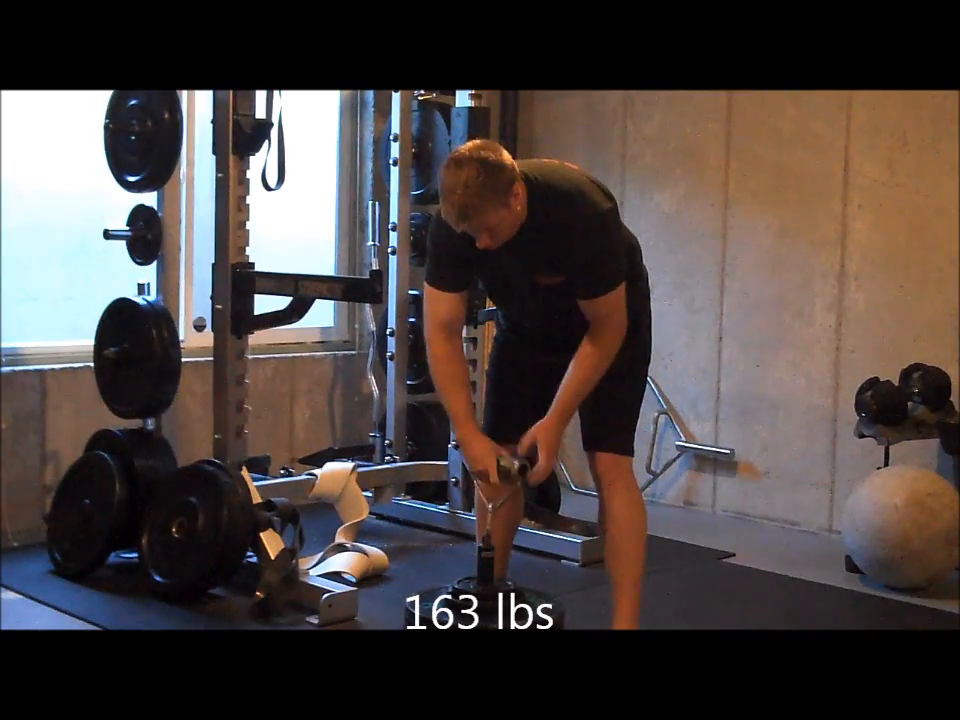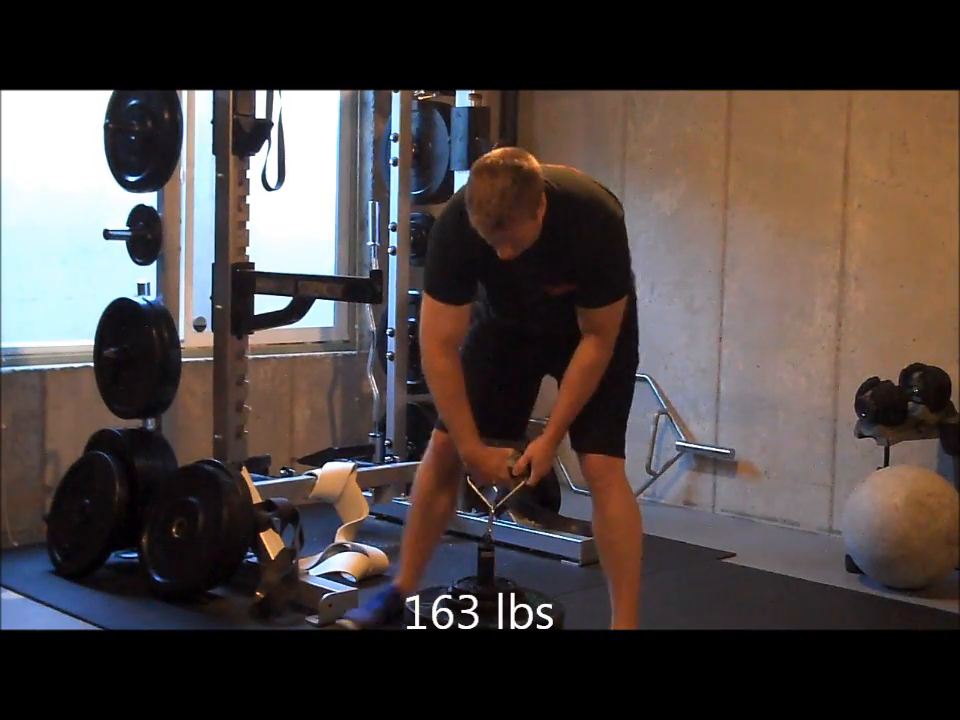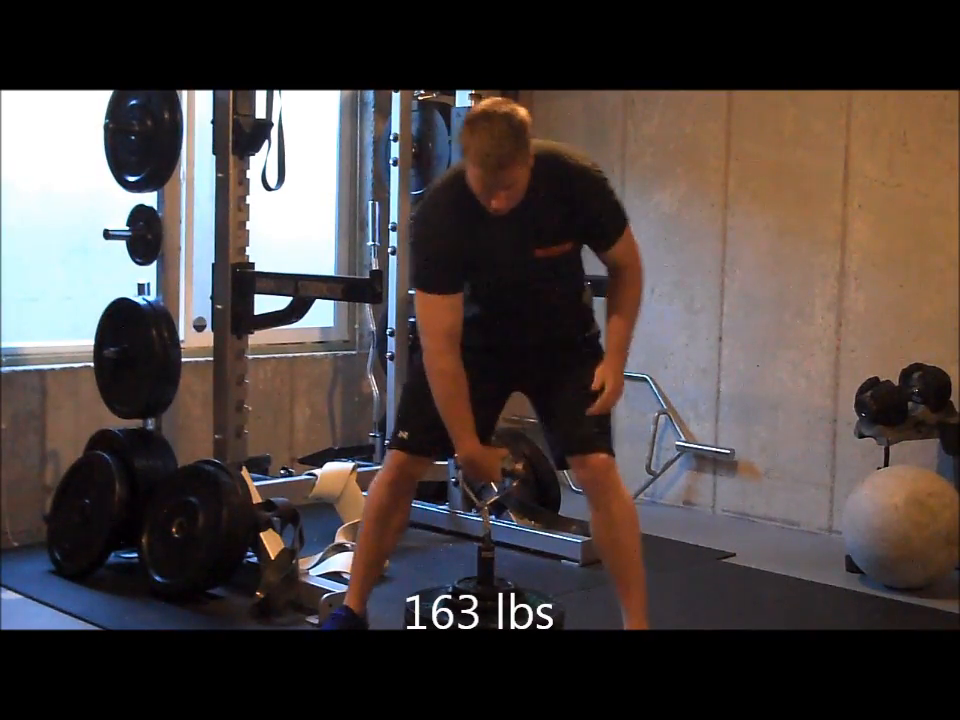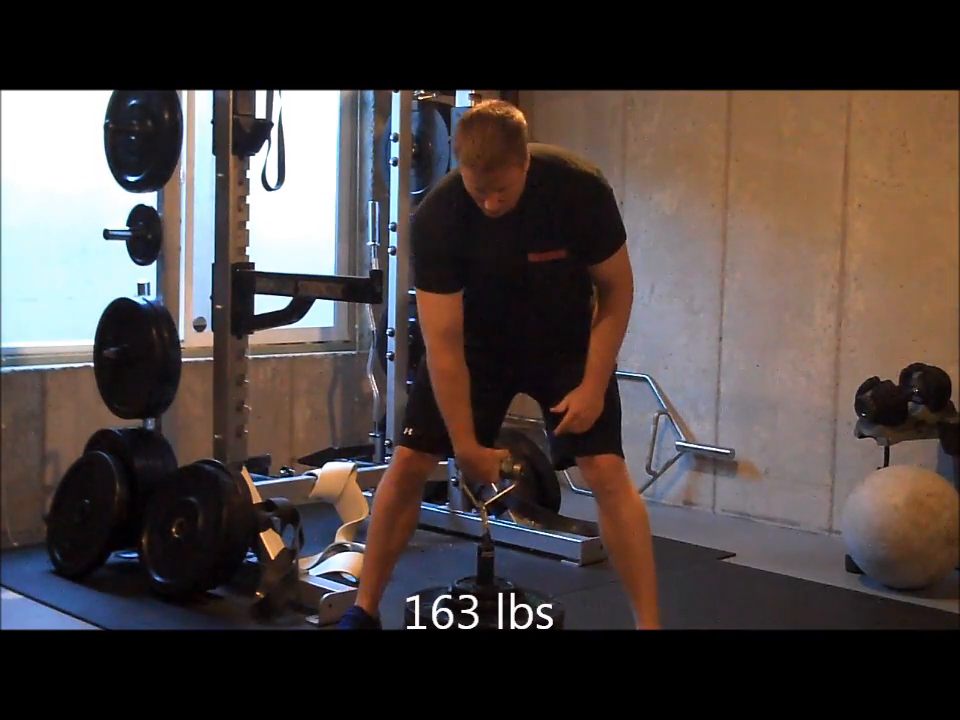
dt=1s
person 1, frame 1
left shoulder: (583, 212)
right shoulder: (452, 223)
left elbow: (606, 331)
right elbow: (442, 332)
left wrist: (554, 422)
right wrist: (466, 434)
left hip: (605, 319)
right hip: (525, 324)
left knee: (610, 465)
right knee: (495, 460)
left ankle: (627, 622)
person 1, frame 2
left shoulder: (594, 220)
right shoulder: (455, 225)
left elbow: (598, 338)
right elbow: (439, 346)
left wrist: (550, 437)
right wrist: (471, 448)
left hip: (590, 325)
right hip: (505, 321)
left knee: (601, 468)
right knee: (446, 449)
left ankle: (625, 623)
right ankle: (400, 595)
person 1, frame 3
left shoulder: (577, 181)
right shoulder: (439, 213)
left elbow: (626, 266)
right elbow: (440, 344)
left wrist: (614, 358)
right wrist: (468, 447)
left hip: (560, 339)
right hip: (473, 336)
left knee: (597, 469)
right knee: (401, 465)
left ankle: (637, 625)
right ankle: (351, 610)
person 1, frame 4
left shoulder: (580, 189)
right shoulder: (436, 217)
left elbow: (616, 289)
right elbow: (444, 342)
left wrist: (594, 384)
right wrist: (466, 446)
left hip: (566, 343)
right hip: (478, 342)
left knee: (606, 472)
right knee: (407, 463)
left ankle: (649, 623)
right ankle: (363, 610)
